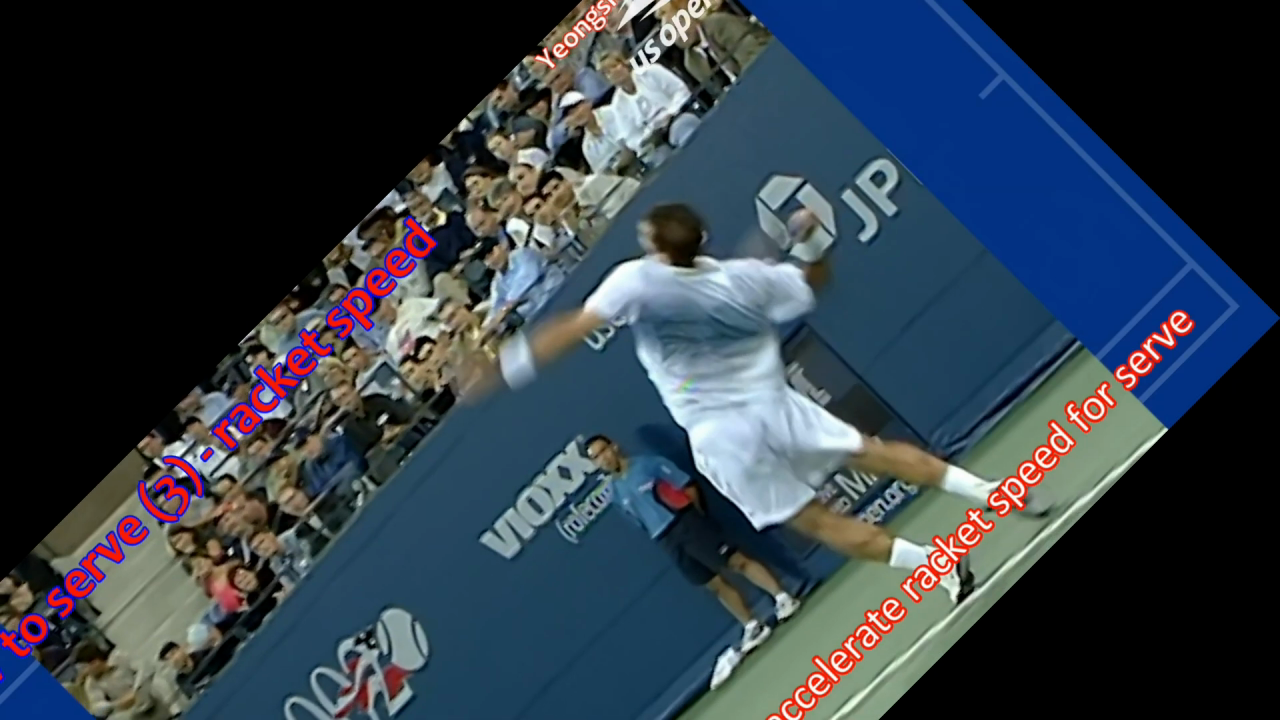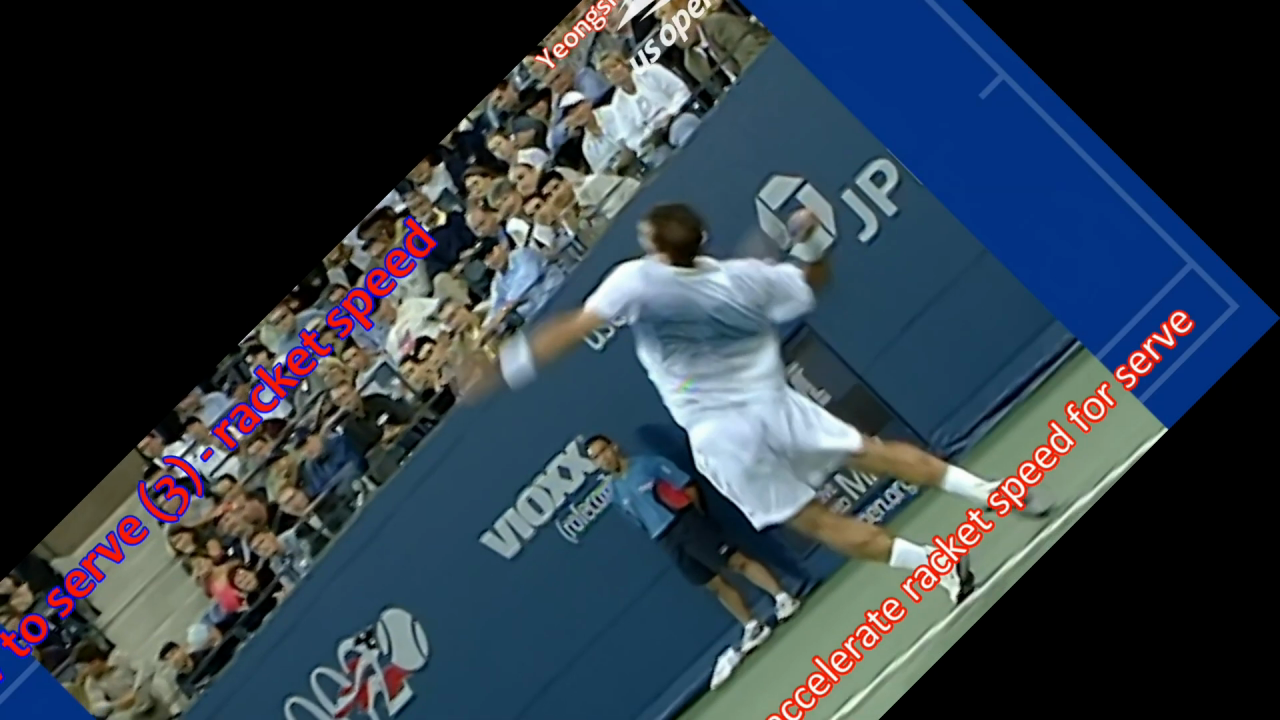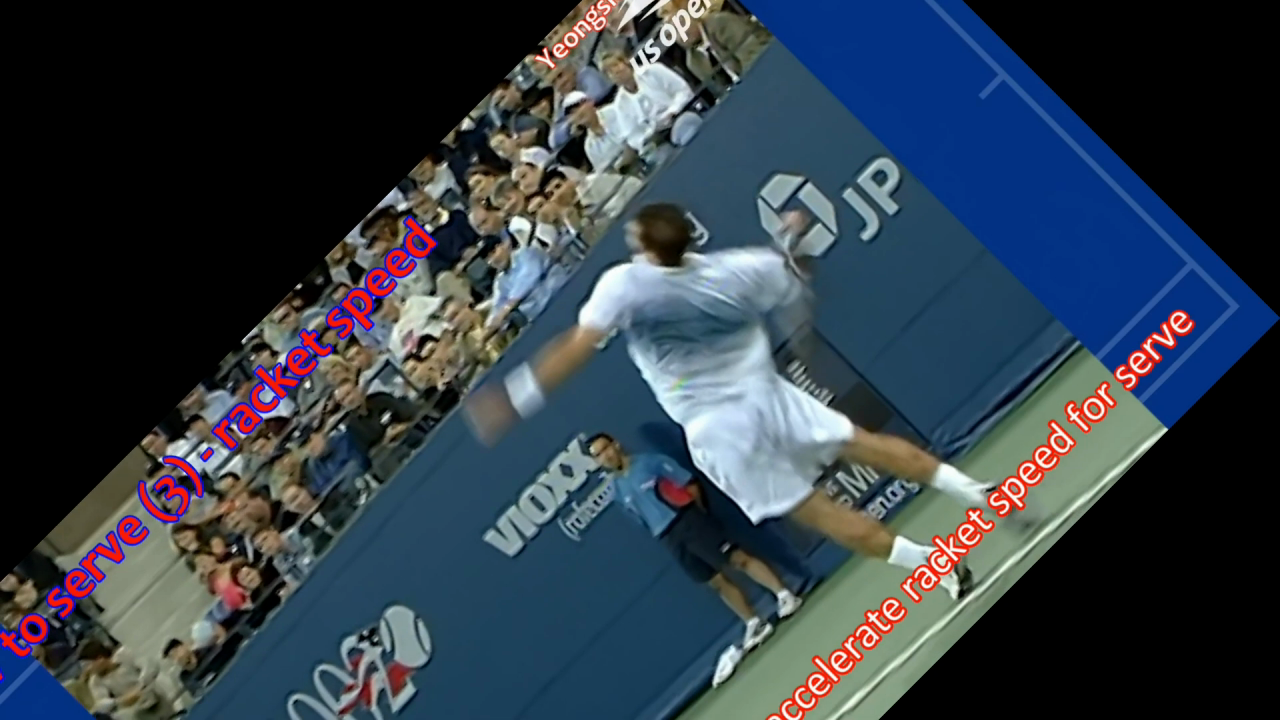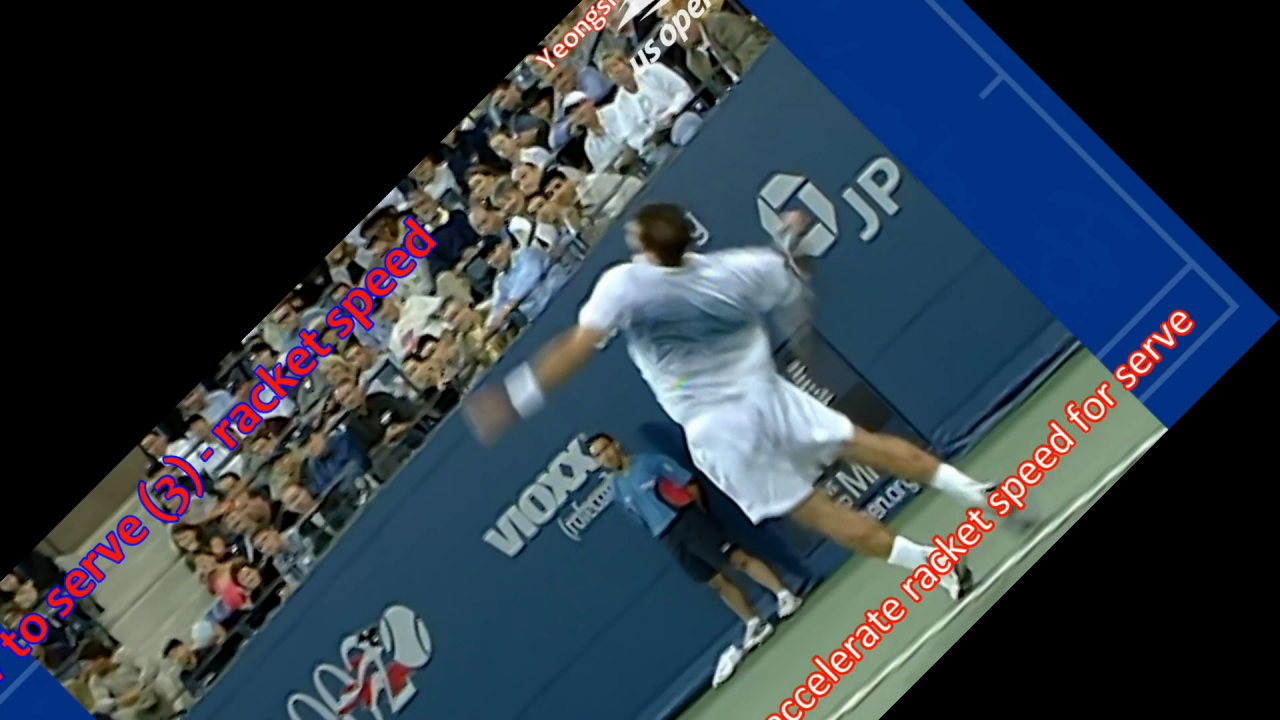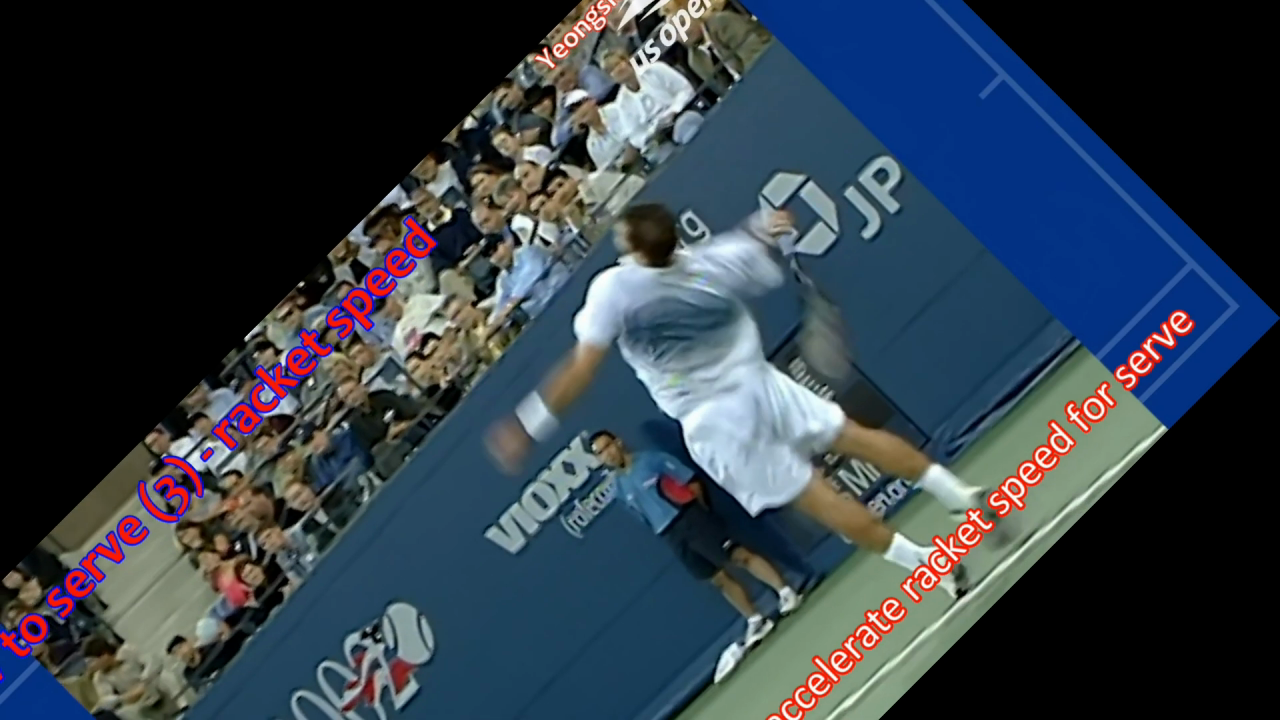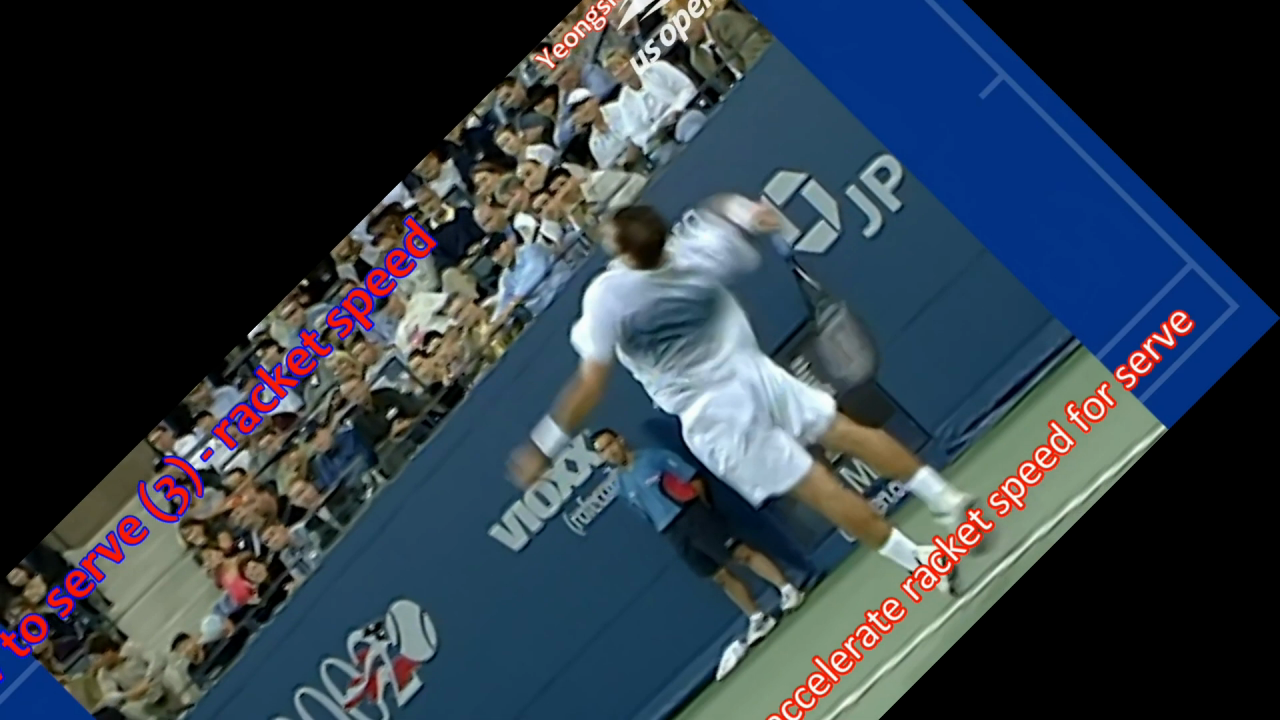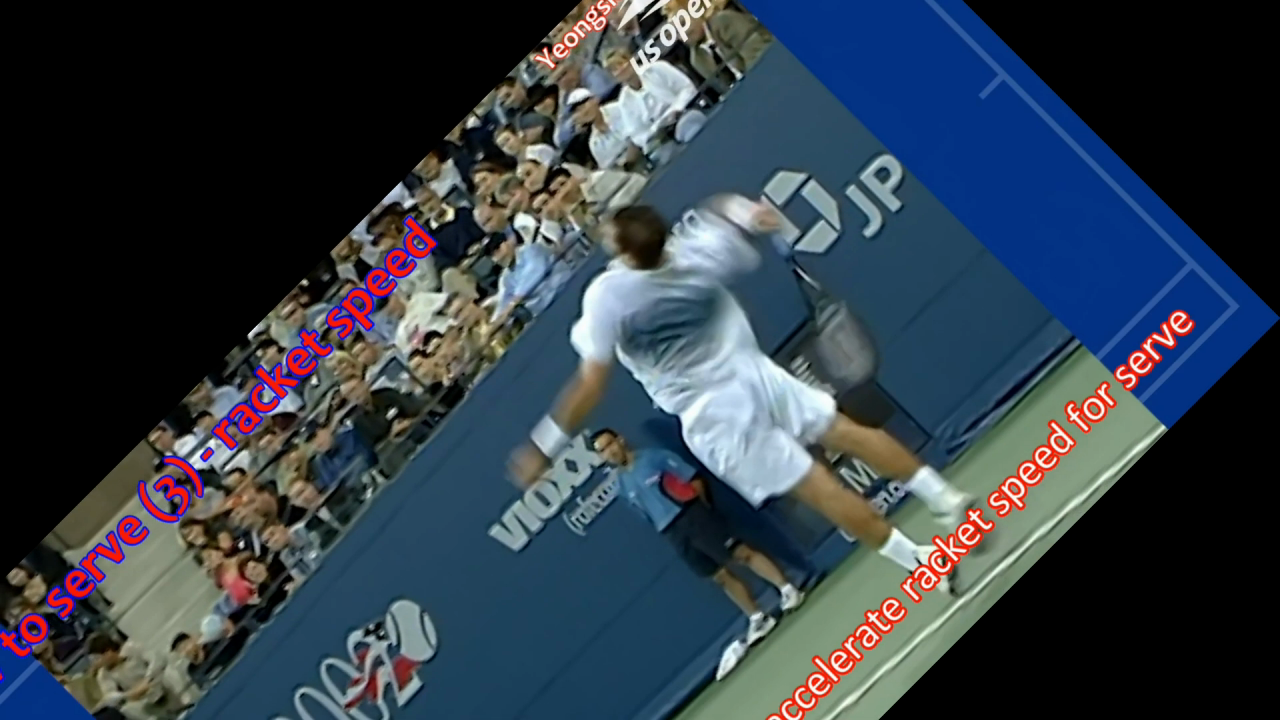
dt=0.1s
person 1, frame 1
left shoulder: (638, 281)
right shoulder: (744, 276)
left elbow: (574, 328)
right elbow: (814, 284)
left wrist: (503, 363)
right wrist: (807, 239)
left hip: (720, 439)
right hip: (775, 407)
left knee: (815, 522)
right knee: (876, 453)
left ankle: (932, 563)
right ankle: (991, 489)
person 1, frame 2
left shoulder: (636, 280)
right shoulder: (748, 277)
left elbow: (574, 328)
right elbow: (813, 285)
left wrist: (500, 365)
right wrist: (808, 241)
left hip: (722, 440)
right hip: (775, 407)
left knee: (818, 521)
right knee: (874, 453)
left ankle: (934, 565)
right ankle: (989, 491)
person 1, frame 3
left shoulder: (625, 284)
right shoulder: (735, 269)
left elbow: (577, 348)
right elbow: (796, 281)
left wrist: (513, 397)
right wrist: (795, 237)
left hip: (717, 433)
right hip: (768, 398)
left knee: (818, 512)
right knee: (866, 445)
left ankle: (932, 564)
right ankle: (980, 490)
person 1, frame 4
left shoulder: (624, 284)
right shoulder: (734, 269)
left elbow: (576, 347)
right elbow: (794, 284)
left wrist: (512, 395)
right wrist: (794, 239)
left hip: (719, 433)
right hip: (770, 398)
left knee: (818, 511)
right knee: (868, 445)
left ankle: (931, 565)
right ankle: (974, 493)
person 1, frame 5
left shoulder: (614, 288)
right shoulder: (717, 261)
left elbow: (582, 367)
right elbow: (768, 259)
left wrist: (529, 424)
right wrist: (765, 227)
left hip: (715, 425)
right hip: (760, 386)
left knee: (819, 498)
right knee: (857, 437)
left ankle: (927, 564)
right ankle: (961, 494)
person 1, frame 6
left shoulder: (608, 296)
right shoulder: (697, 252)
left elbow: (591, 383)
right elbow: (726, 211)
left wrist: (543, 446)
right wrist: (748, 212)
left hip: (715, 417)
right hip: (756, 375)
left knee: (820, 489)
right knee: (849, 433)
left ankle: (923, 562)
right ankle: (948, 499)
person 1, frame 7
left shoulder: (607, 296)
right shoulder: (696, 253)
left elbow: (590, 383)
right elbow: (724, 210)
left wrist: (543, 446)
right wrist: (747, 212)
left hip: (715, 417)
right hip: (755, 374)
left knee: (821, 489)
right knee: (848, 433)
left ankle: (921, 562)
right ankle: (946, 498)
person 2, frame 1
left shoulder: (647, 464)
right shoulder: (615, 493)
left elbow: (688, 488)
right elbow: (638, 523)
left wrist: (694, 513)
left hip: (686, 523)
right hip: (667, 541)
left knee: (736, 561)
right knee: (716, 584)
left ankle: (783, 598)
right ankle: (753, 629)
person 2, frame 2
left shoulder: (647, 464)
right shoulder: (615, 493)
left elbow: (688, 487)
right elbow: (640, 522)
left wrist: (694, 514)
left hip: (685, 522)
right hip: (669, 542)
left knee: (736, 561)
right knee: (716, 584)
left ankle: (783, 598)
right ankle: (754, 629)
person 2, frame 3
left shoulder: (649, 462)
right shoulder: (617, 490)
left elbow: (690, 485)
right elbow: (641, 519)
left wrist: (696, 512)
left hip: (688, 520)
right hip: (670, 539)
left knee: (738, 558)
right knee: (717, 582)
left ankle: (785, 595)
right ankle: (755, 625)
person 2, frame 4
left shoulder: (649, 463)
right shoulder: (617, 491)
left elbow: (690, 486)
right elbow: (640, 519)
left wrist: (697, 509)
left hip: (687, 519)
right hip: (668, 539)
left knee: (736, 559)
right knee: (716, 583)
left ankle: (784, 596)
right ankle: (755, 626)
person 2, frame 5
left shoulder: (652, 459)
right shoulder: (619, 487)
left elbow: (692, 482)
right elbow: (646, 516)
left wrist: (699, 509)
left hip: (690, 516)
right hip: (673, 535)
left knee: (739, 556)
right knee: (719, 579)
left ankle: (786, 592)
right ankle: (756, 622)
person 2, frame 6
left shoulder: (654, 457)
right shoulder: (621, 484)
left elbow: (694, 479)
right elbow: (647, 514)
left wrist: (700, 507)
left hip: (692, 514)
right hip: (674, 533)
left knee: (741, 553)
right knee: (721, 576)
left ankle: (787, 589)
right ankle: (758, 618)
person 2, frame 7
left shoulder: (654, 457)
right shoulder: (621, 484)
left elbow: (694, 480)
right elbow: (647, 514)
left wrist: (701, 507)
left hip: (692, 515)
right hip: (674, 533)
left knee: (741, 553)
right knee: (721, 577)
left ankle: (787, 589)
right ankle: (758, 618)
